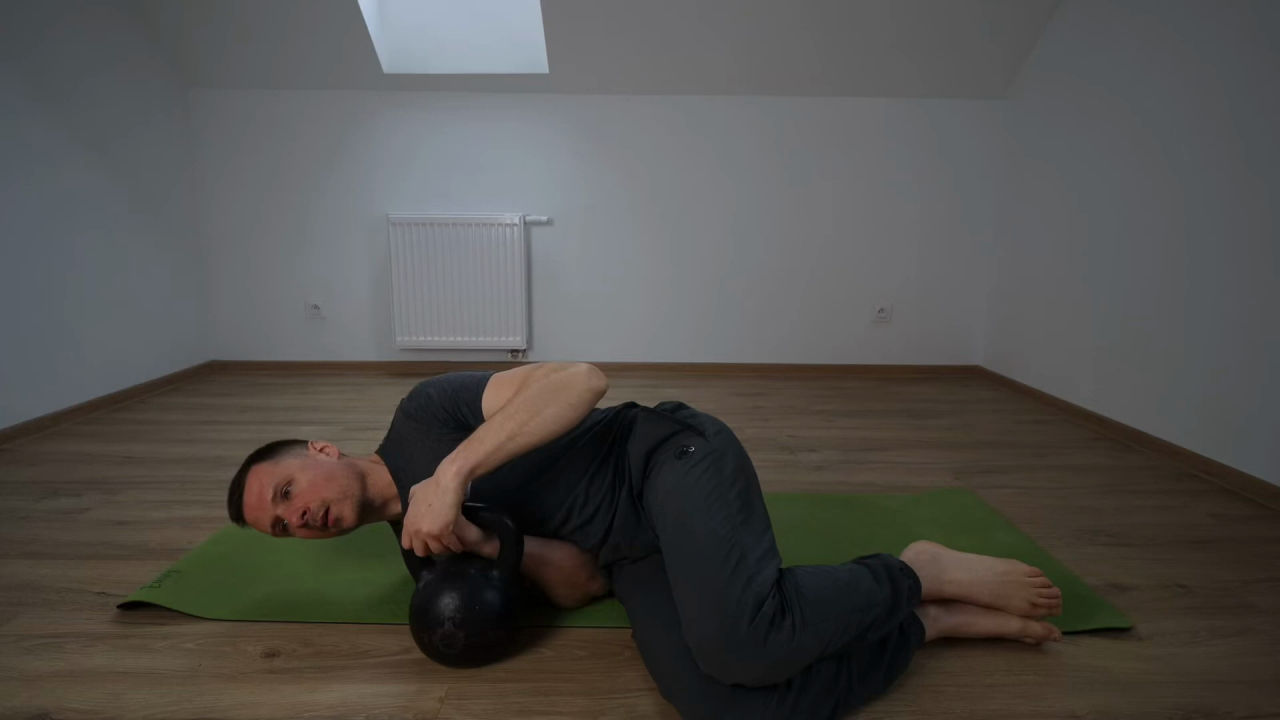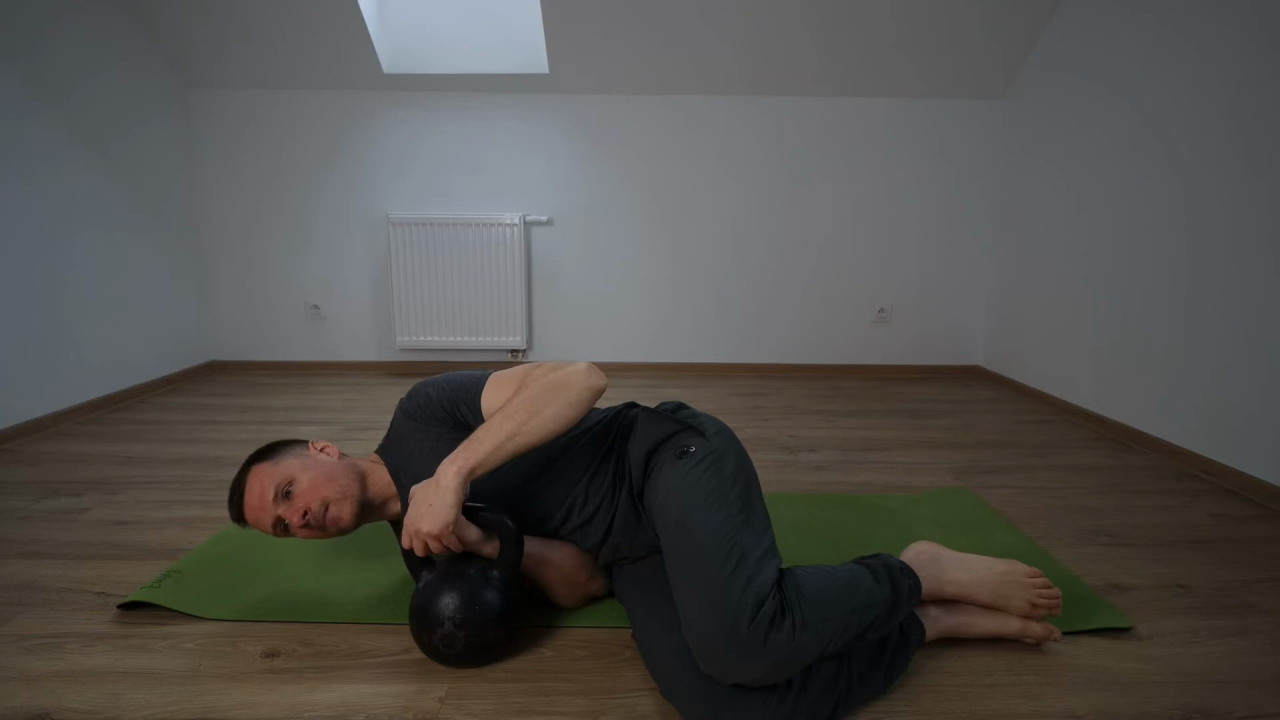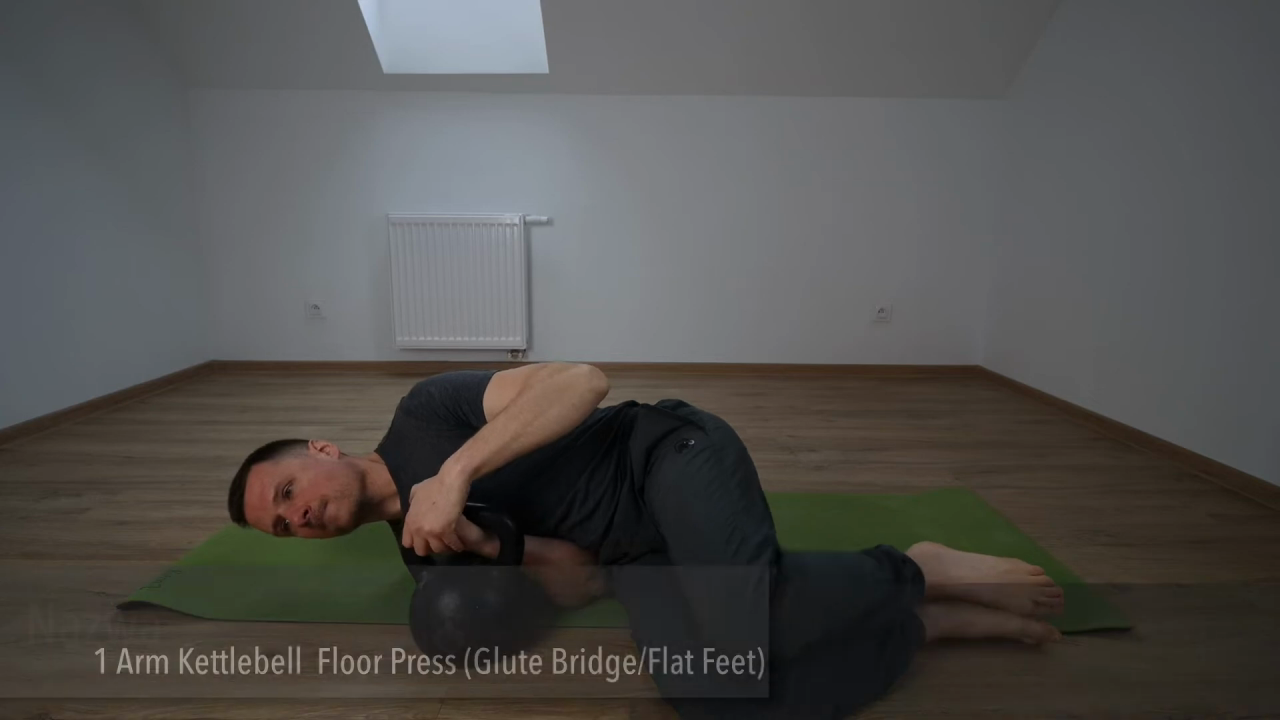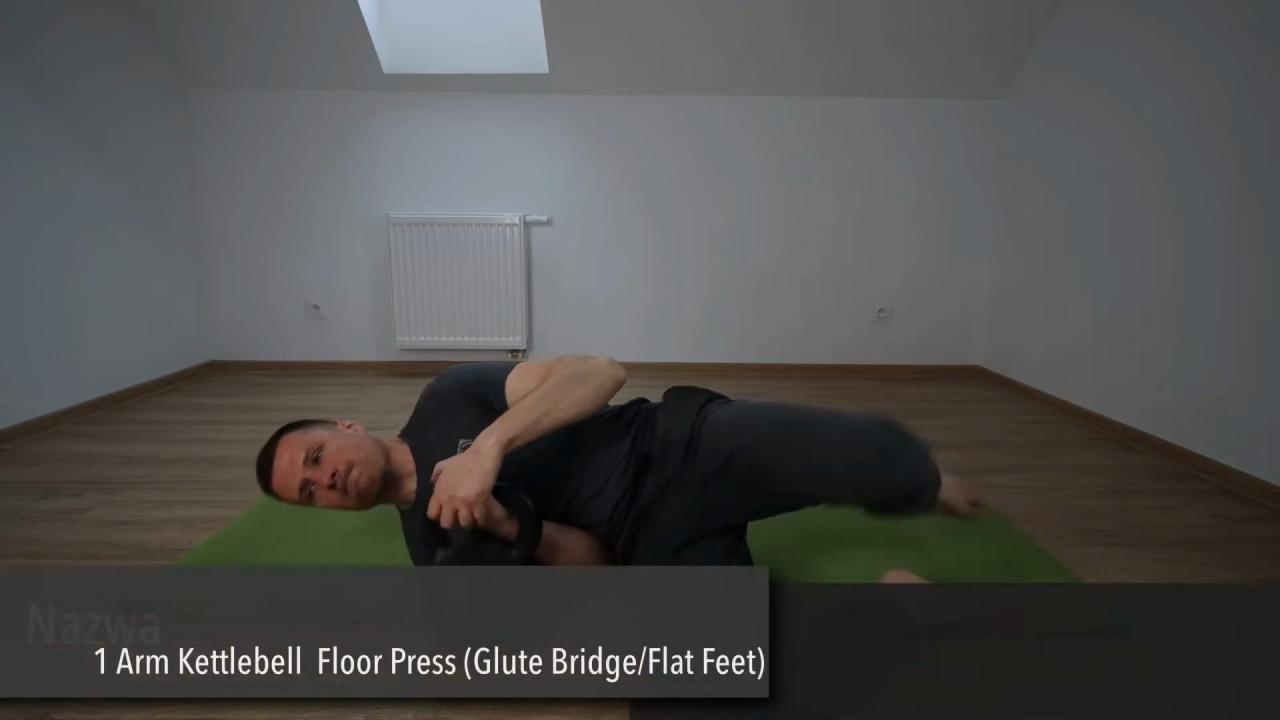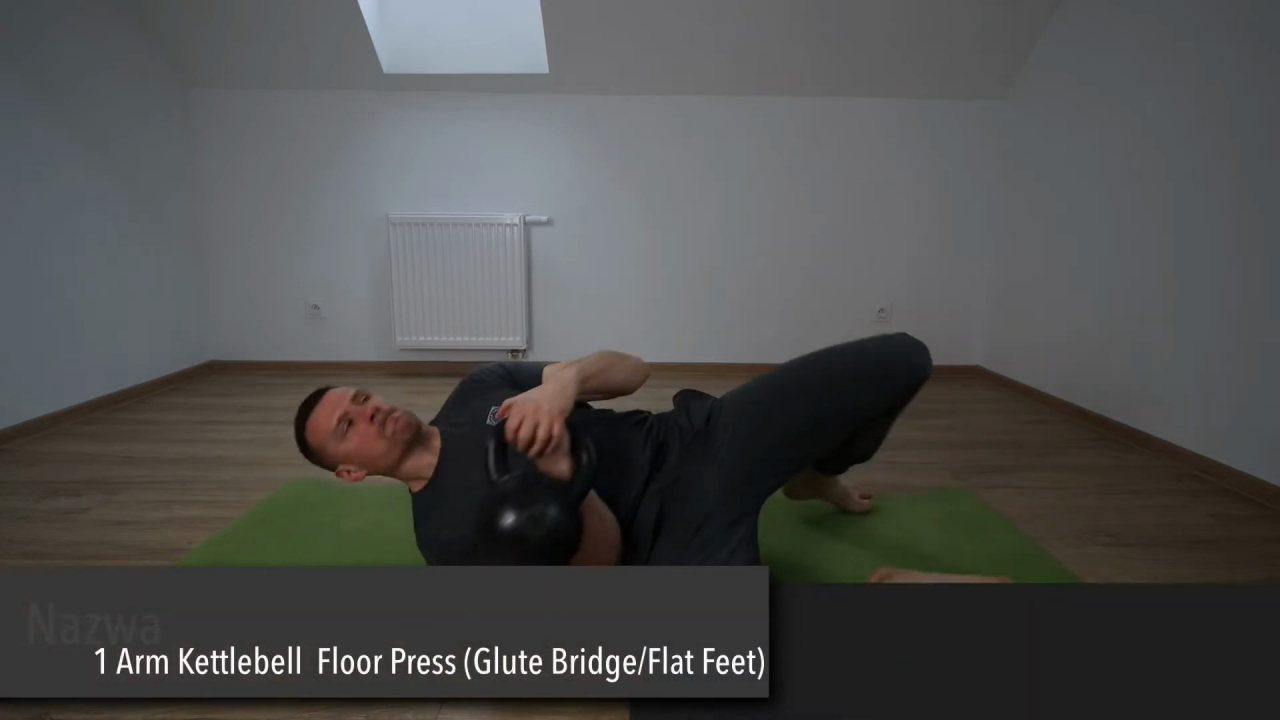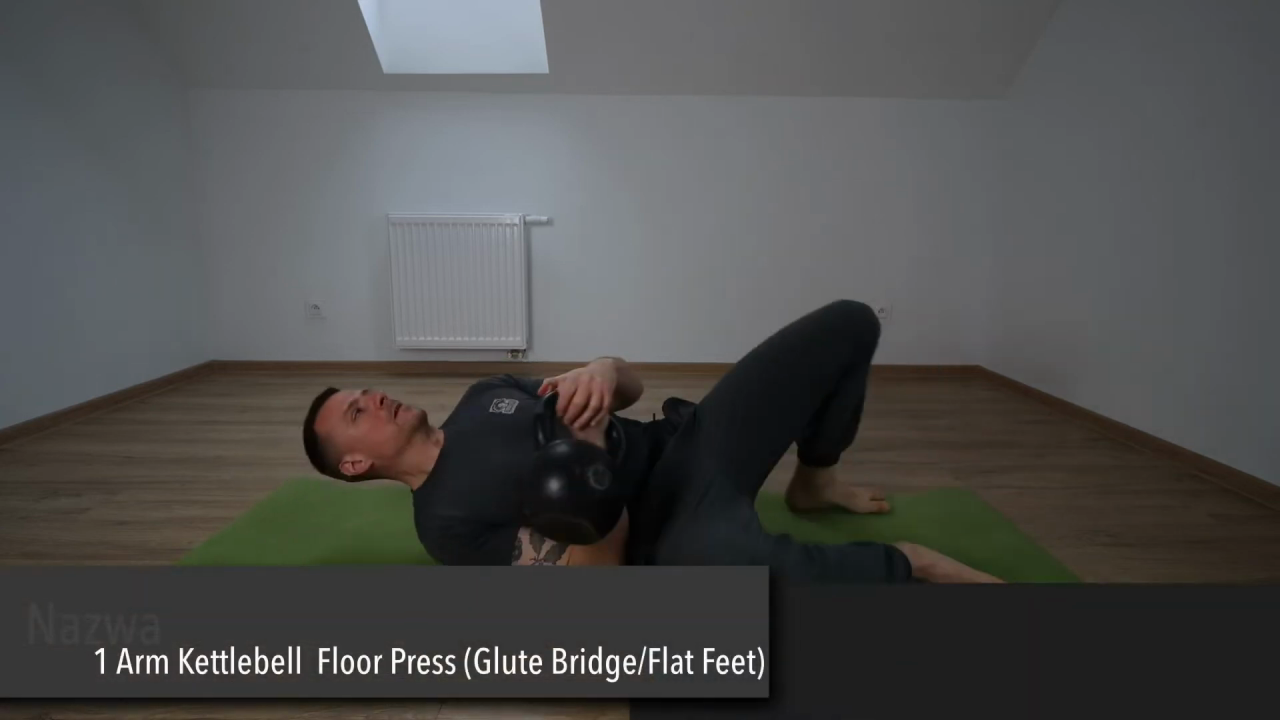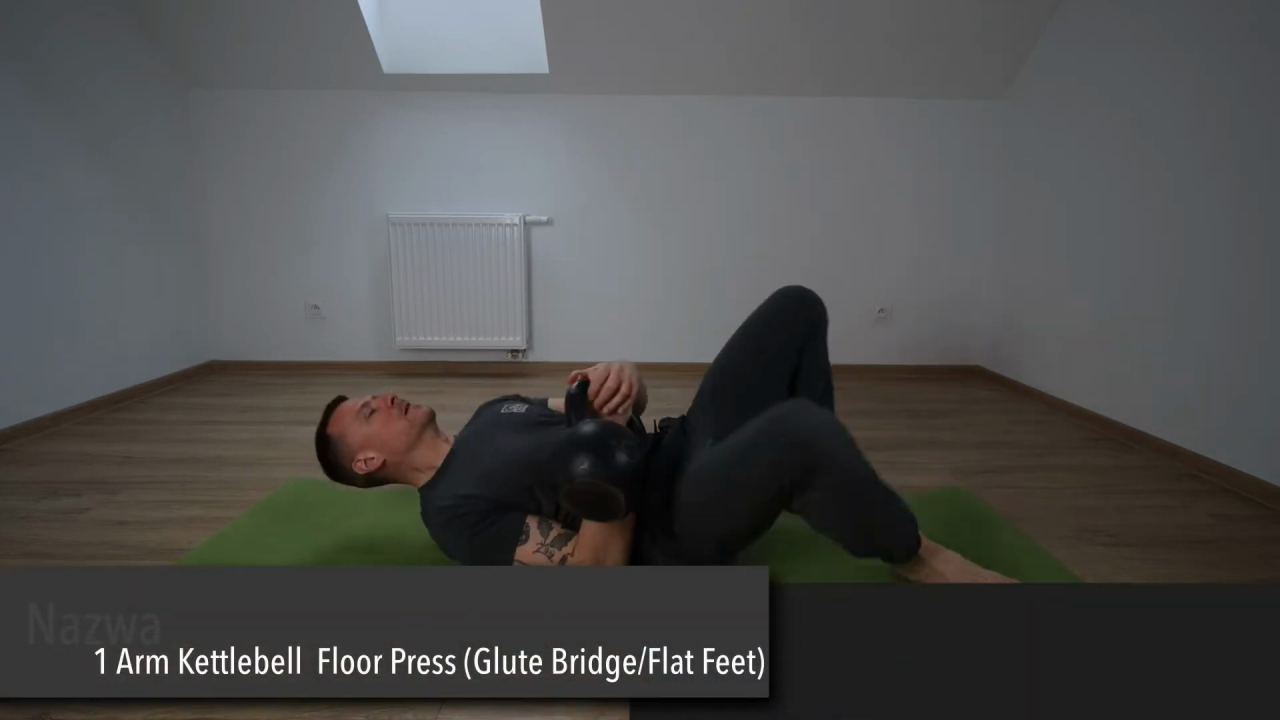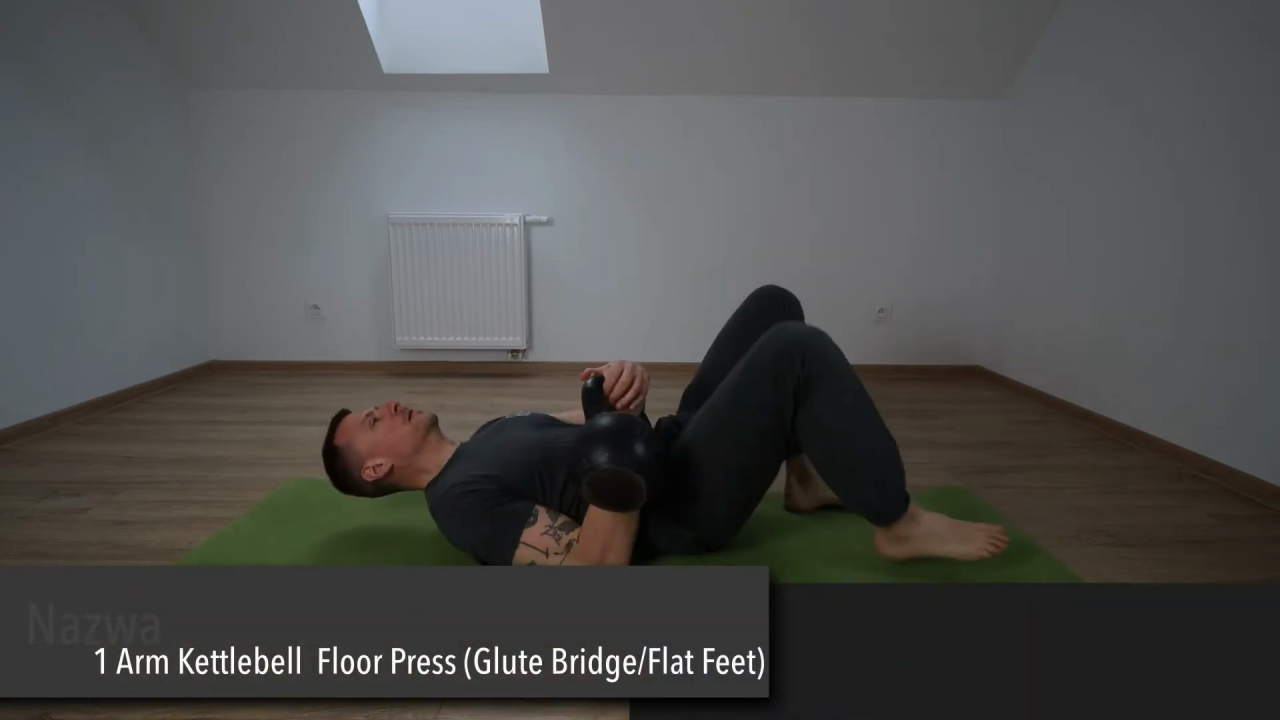
dt=0.3s
person 1, frame 1
left shoulder: (423, 414)
right shoulder: (422, 549)
left elbow: (581, 380)
right elbow: (576, 582)
left wrist: (455, 473)
right wrist: (482, 545)
left hip: (670, 459)
right hip: (635, 550)
left knee: (741, 636)
left ankle: (915, 572)
right ankle: (929, 620)
person 1, frame 2
left shoulder: (423, 413)
right shoulder: (422, 550)
left elbow: (580, 380)
right elbow: (578, 582)
left wrist: (455, 473)
right wrist: (483, 548)
left hip: (670, 460)
right hip: (635, 551)
left knee: (744, 636)
left ankle: (915, 576)
right ankle: (928, 621)
person 1, frame 3
left shoulder: (423, 414)
right shoulder: (421, 548)
left elbow: (581, 380)
right elbow: (578, 581)
left wrist: (458, 473)
right wrist: (481, 548)
left hip: (669, 455)
right hip: (640, 551)
left knee: (747, 615)
left ankle: (920, 572)
right ankle: (926, 621)
person 1, frame 4
left shoulder: (447, 401)
right shoulder: (432, 545)
left elbow: (601, 373)
right elbow: (586, 565)
left wrist: (492, 444)
right wrist: (501, 528)
left hip: (691, 446)
right hip: (663, 542)
left knee: (886, 457)
left ankle: (919, 490)
person 1, frame 5
left shoulder: (479, 392)
right shoulder: (444, 531)
left elbow: (630, 369)
right elbow: (602, 560)
left wrist: (560, 385)
right wrist: (558, 480)
left hip: (701, 440)
right hip: (678, 538)
left knee: (900, 359)
left ankle: (813, 478)
right ankle: (896, 594)
person 1, frame 6
left shoulder: (482, 398)
right shoulder: (446, 520)
left elbow: (633, 384)
right elbow: (597, 571)
left wrist: (602, 372)
left hip: (691, 439)
right hip: (677, 525)
left knee: (848, 324)
right knee: (749, 566)
left ankle: (815, 480)
right ankle: (905, 565)
person 1, frame 7
left shoulder: (491, 414)
right shoulder: (454, 509)
left elbow: (633, 403)
right elbow: (601, 571)
left wrist: (619, 375)
left hip: (685, 442)
right hip: (684, 524)
left knee: (797, 306)
right knee: (801, 428)
left ankle: (822, 481)
right ankle: (915, 555)
person 1, frame 8
left shoulder: (491, 433)
right shoulder: (462, 500)
left elbow: (587, 423)
right elbow: (597, 568)
left wrist: (622, 381)
left hip: (675, 447)
right hip: (689, 496)
left knee: (773, 303)
right knee: (798, 347)
left ankle: (812, 479)
right ankle: (899, 526)
